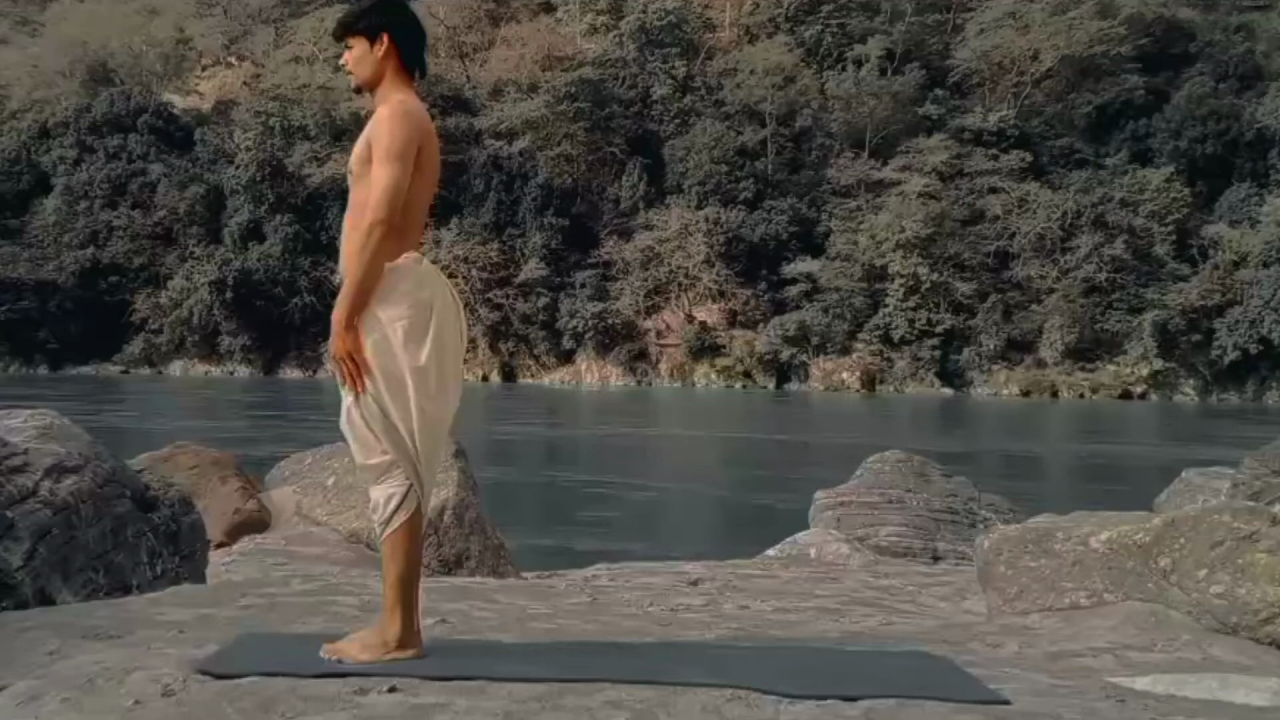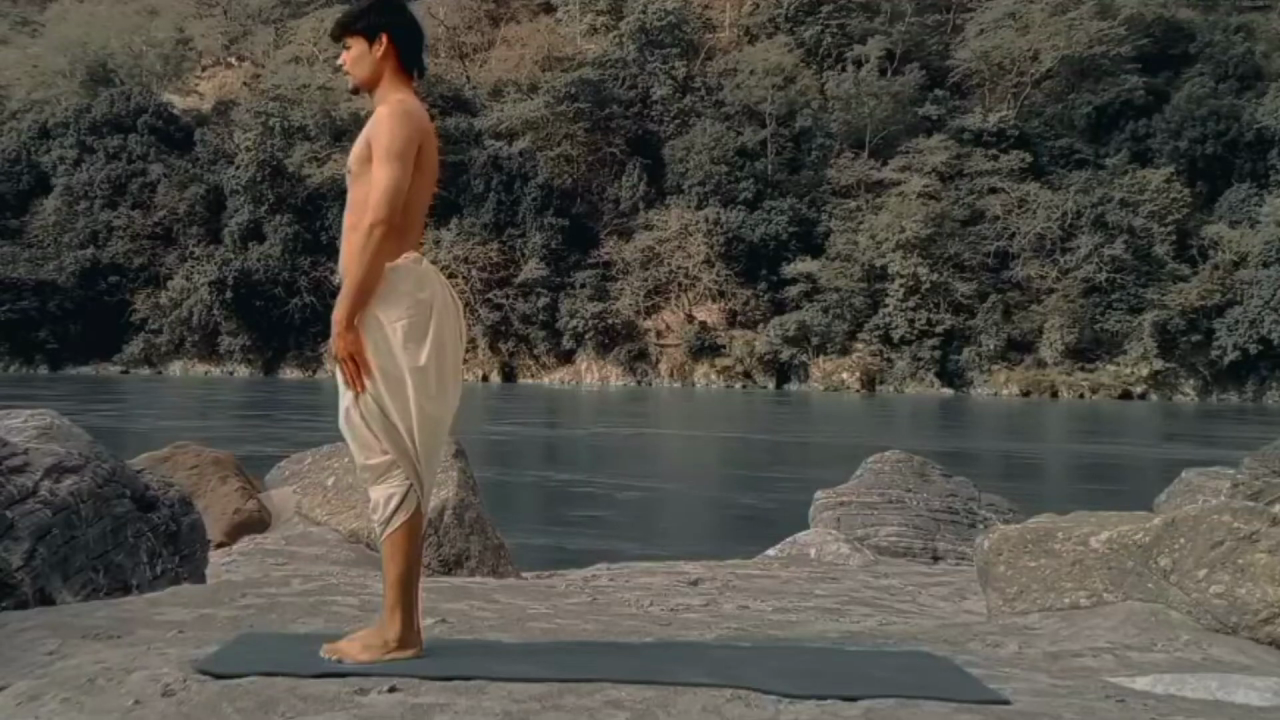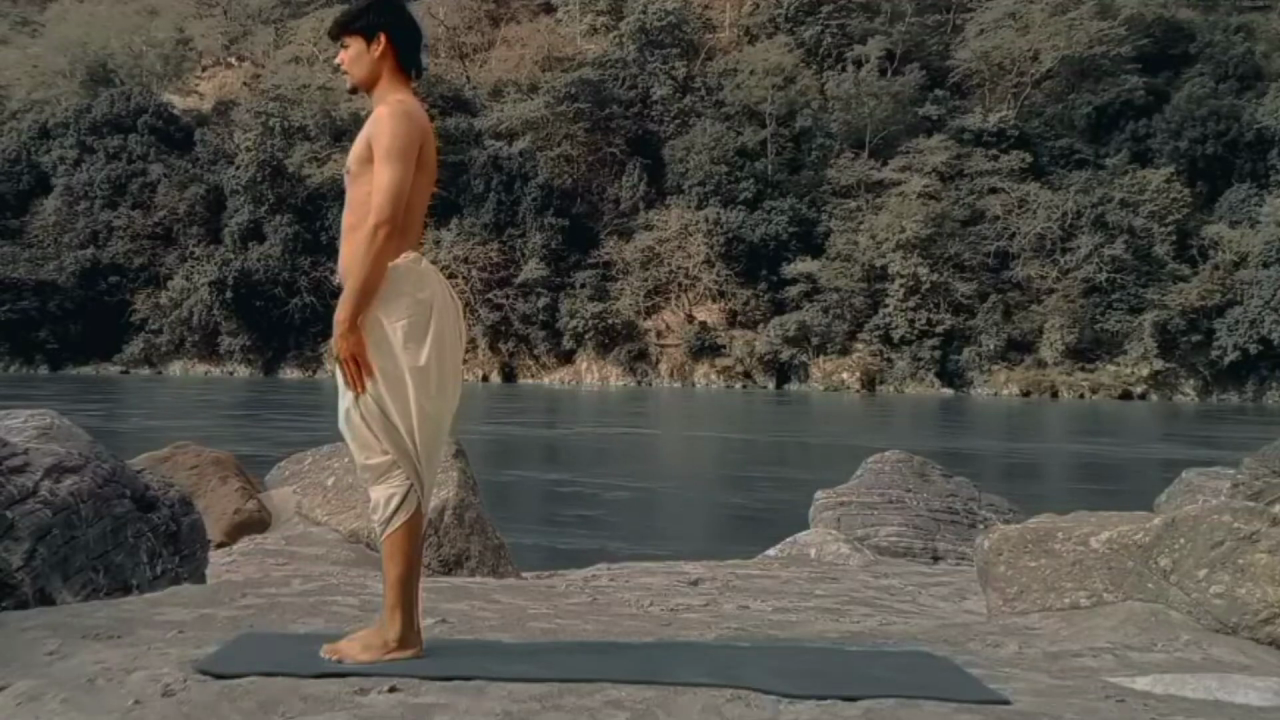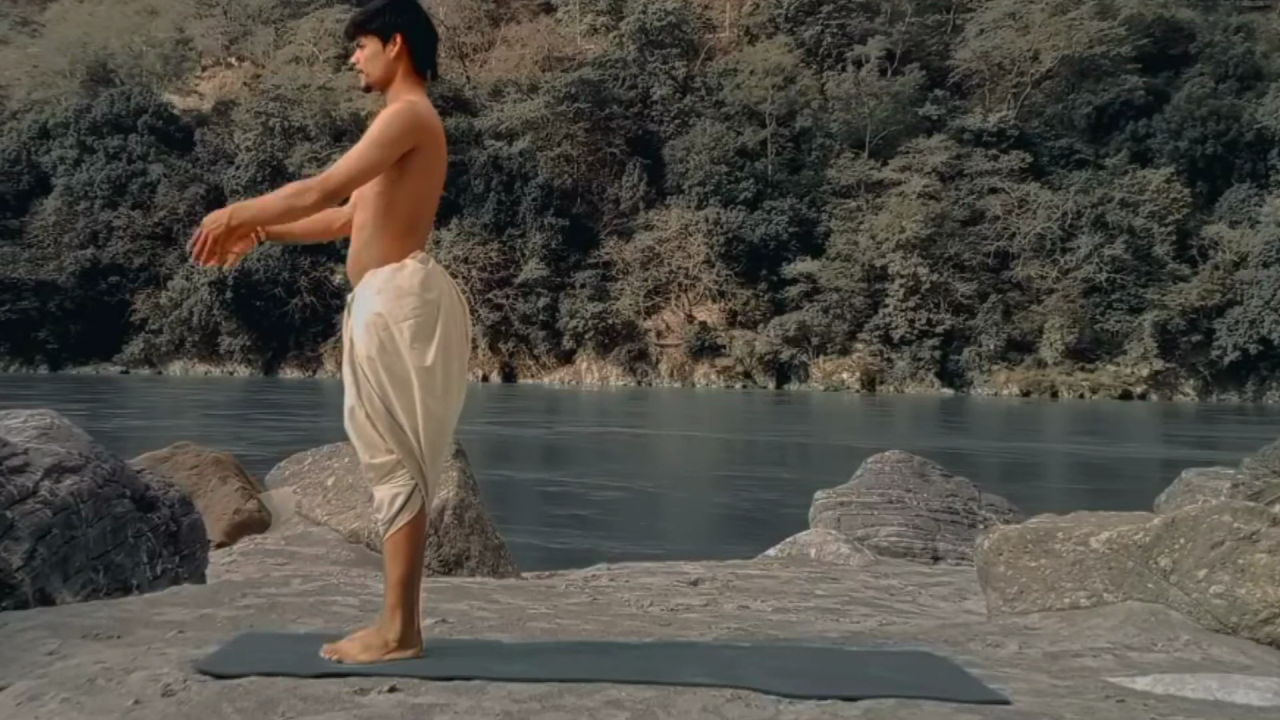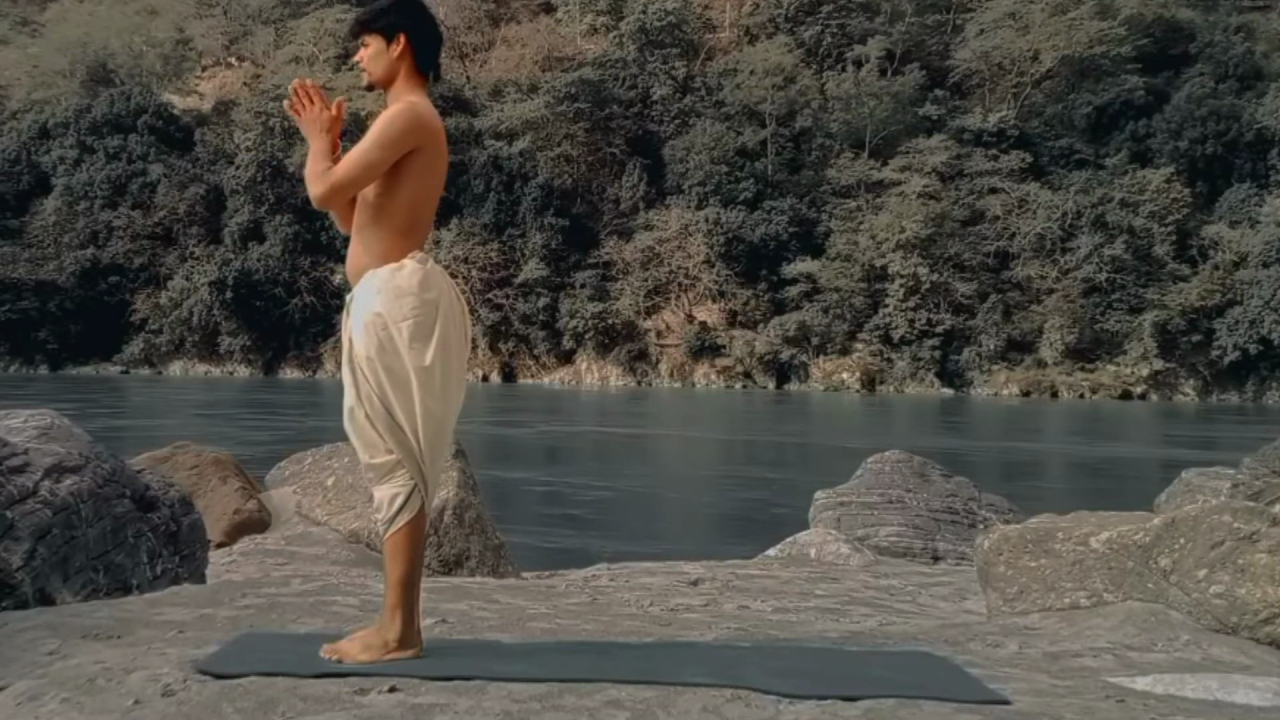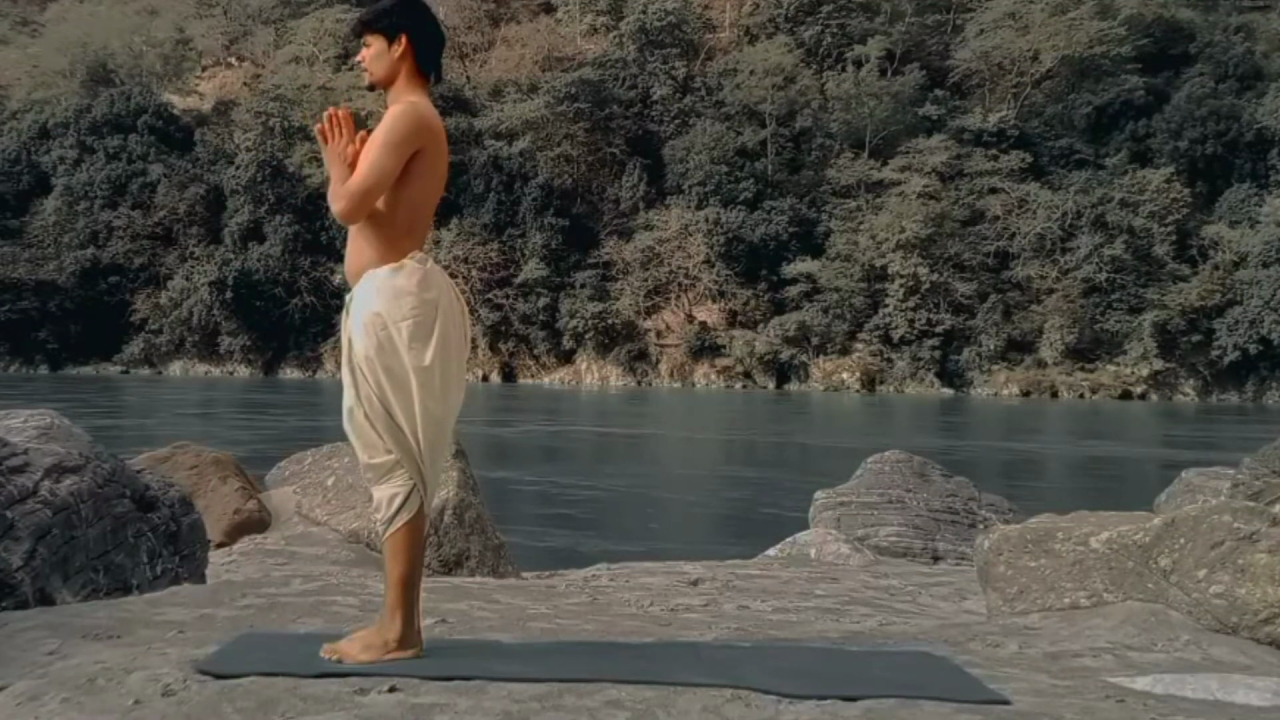
dt=0.5s
person 1, frame 1
left shoulder: (397, 113)
right shoulder: (400, 118)
left elbow: (379, 222)
left wrist: (344, 315)
left hip: (389, 303)
right hip: (390, 301)
left knee: (391, 463)
right knee: (390, 464)
left ankle: (398, 630)
right ankle: (397, 622)
person 1, frame 2
left shoulder: (397, 114)
right shoulder: (398, 119)
left elbow: (379, 223)
left wrist: (344, 316)
left hip: (390, 302)
right hip: (387, 301)
left knee: (391, 465)
right knee: (391, 466)
left ankle: (397, 629)
right ankle: (397, 621)
person 1, frame 3
left shoulder: (396, 114)
right shoulder: (395, 119)
left elbow: (382, 225)
left wrist: (346, 318)
left hip: (388, 302)
right hip: (386, 301)
left knee: (390, 464)
right knee: (389, 465)
left ankle: (397, 629)
right ankle: (396, 621)
person 1, frame 4
left shoulder: (407, 114)
right shoulder: (404, 122)
left elbow: (320, 192)
right elbow: (348, 215)
left wrist: (235, 217)
right wrist: (259, 230)
left hip: (395, 299)
right hip: (387, 298)
left knee: (396, 464)
right knee: (395, 465)
left ankle: (397, 629)
right ankle: (399, 620)
person 1, frame 5
left shoulder: (408, 114)
right shoulder: (405, 122)
left elbow: (325, 192)
right elbow: (351, 216)
left wrist: (317, 140)
right wrist: (327, 142)
left hip: (394, 298)
right hip: (388, 298)
left knee: (394, 464)
right knee: (395, 464)
left ankle: (398, 628)
right ankle: (398, 620)
person 1, frame 6
left shoulder: (407, 115)
right shoulder: (406, 122)
left elbow: (347, 208)
right elbow: (365, 211)
left wrist: (337, 166)
right wrist: (349, 163)
left hip: (393, 300)
right hip: (386, 298)
left knee: (393, 465)
right knee: (393, 465)
left ankle: (398, 629)
right ankle: (397, 620)
